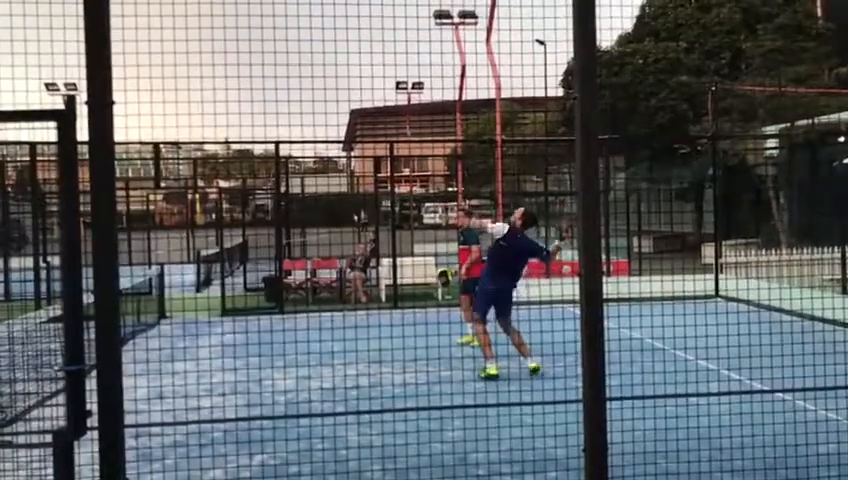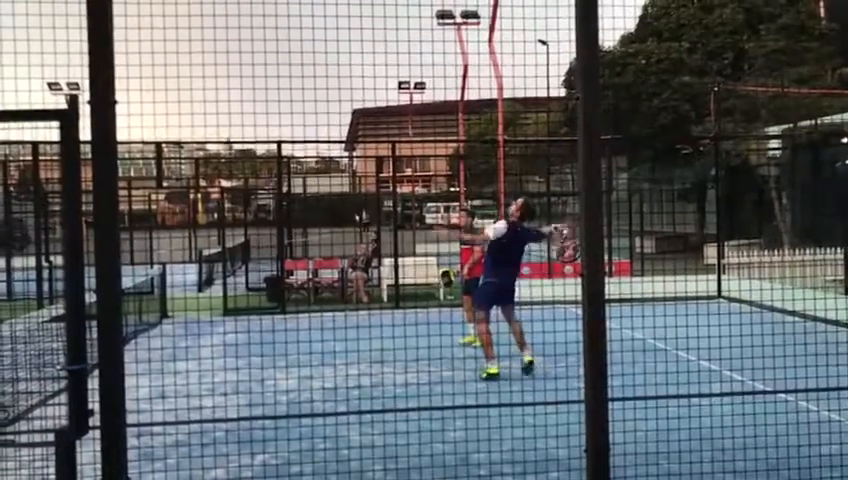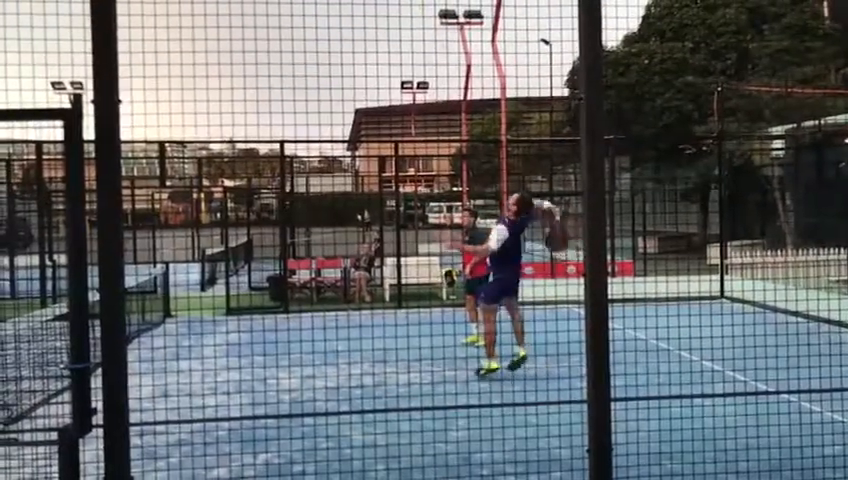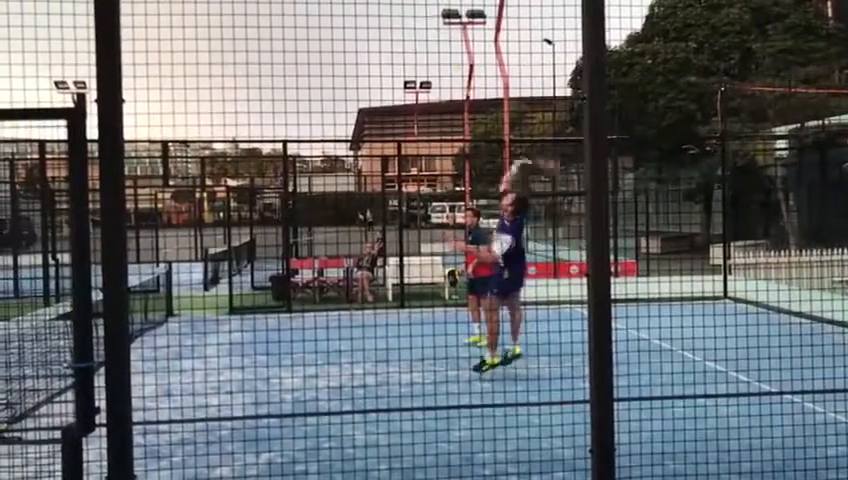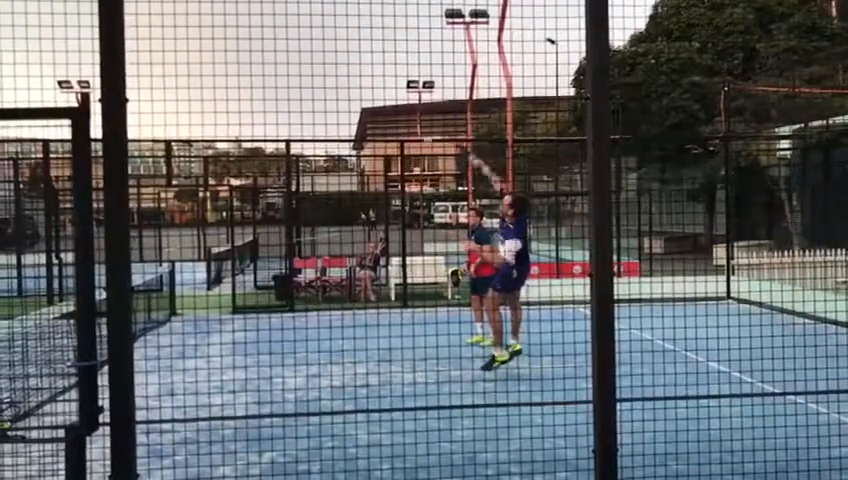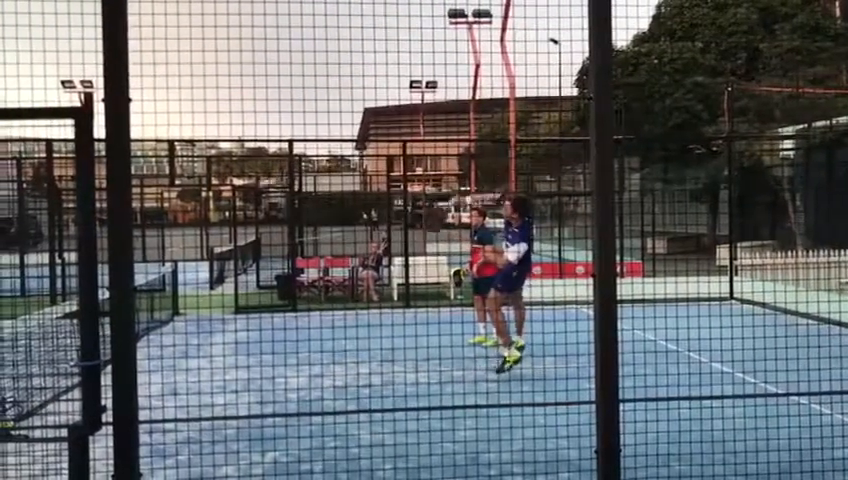
dt=0.4s
person 1, frame 1
left shoulder: (505, 230)
right shoulder: (529, 244)
left elbow: (480, 225)
right elbow: (549, 256)
right wrist: (559, 243)
left hip: (488, 284)
right hip: (507, 287)
left knee: (479, 322)
right knee: (507, 324)
left ankle: (491, 366)
right ankle: (530, 361)
person 1, frame 2
left shoulder: (503, 226)
right shoulder: (527, 232)
left elbow: (480, 238)
right elbow: (548, 231)
left hip: (491, 279)
right hip: (509, 279)
left knee: (482, 320)
right knee: (510, 316)
left ankle: (491, 366)
right ankle: (526, 355)
person 1, frame 3
left shoulder: (503, 228)
right shoulder: (523, 218)
left elbow: (485, 251)
right elbow: (546, 207)
left wrist: (462, 247)
left hip: (498, 274)
right hip: (512, 272)
left knee: (488, 317)
right knee: (513, 308)
left ankle: (490, 361)
right ankle: (520, 350)
person 1, frame 4
left shoulder: (507, 233)
right shoulder: (515, 216)
left elbow: (491, 257)
right elbow: (505, 185)
right wrist: (515, 166)
left hip: (507, 272)
right hip: (514, 269)
left knee: (490, 310)
right knee: (513, 307)
left ankle: (492, 356)
right ankle: (514, 347)
person 1, frame 5
left shoulder: (515, 235)
right shoulder: (508, 218)
left elbow: (500, 260)
left wrist: (477, 250)
left hip: (513, 270)
right hip: (514, 268)
left knee: (491, 305)
right knee: (514, 304)
left ankle: (499, 352)
right ankle: (514, 343)
person 1, frame 6
left shoulder: (522, 238)
right shoulder: (513, 220)
left elbow: (504, 262)
left wrist: (487, 255)
left hip: (513, 270)
right hip: (516, 268)
left knee: (493, 305)
right knee: (516, 302)
left ankle: (510, 351)
right ankle: (518, 339)
person 2, frame 1
left shoulder: (471, 233)
right shoulder: (461, 233)
left elbow: (475, 253)
left wrist: (465, 266)
right wrist: (460, 268)
left hip: (475, 274)
right hip: (466, 274)
right knee: (464, 303)
right ankle: (471, 334)
person 2, frame 2
left shoulder: (474, 233)
right shoulder: (464, 233)
left elbow: (478, 253)
left wrist: (467, 266)
right wrist: (463, 268)
left hip: (477, 274)
right hip: (468, 274)
right knee: (466, 303)
right ankle: (473, 334)
person 2, frame 3
left shoulder: (478, 233)
right shoulder: (466, 233)
left wrist: (470, 266)
right wrist: (464, 266)
left hip: (480, 274)
right hip: (470, 274)
right knee: (469, 302)
right ankle: (475, 334)
person 2, frame 4
left shoulder: (481, 233)
right shoulder: (469, 233)
left wrist: (472, 265)
right wrist: (467, 265)
left hip: (483, 273)
right hip: (472, 273)
left knee: (485, 302)
right knee: (472, 301)
right ankle: (477, 334)
person 2, frame 5
left shoulder: (484, 233)
right shoulder: (472, 232)
left elbow: (487, 252)
left wrist: (475, 265)
right wrist: (469, 264)
left hip: (485, 273)
right hip: (475, 273)
right knee: (475, 301)
right ankle: (479, 334)
person 2, frame 6
left shoulder: (486, 233)
right shoulder: (474, 232)
left wrist: (477, 265)
right wrist: (471, 264)
left hip: (487, 273)
right hip: (477, 273)
right knee: (477, 301)
left ankle: (495, 336)
right ankle: (482, 334)
